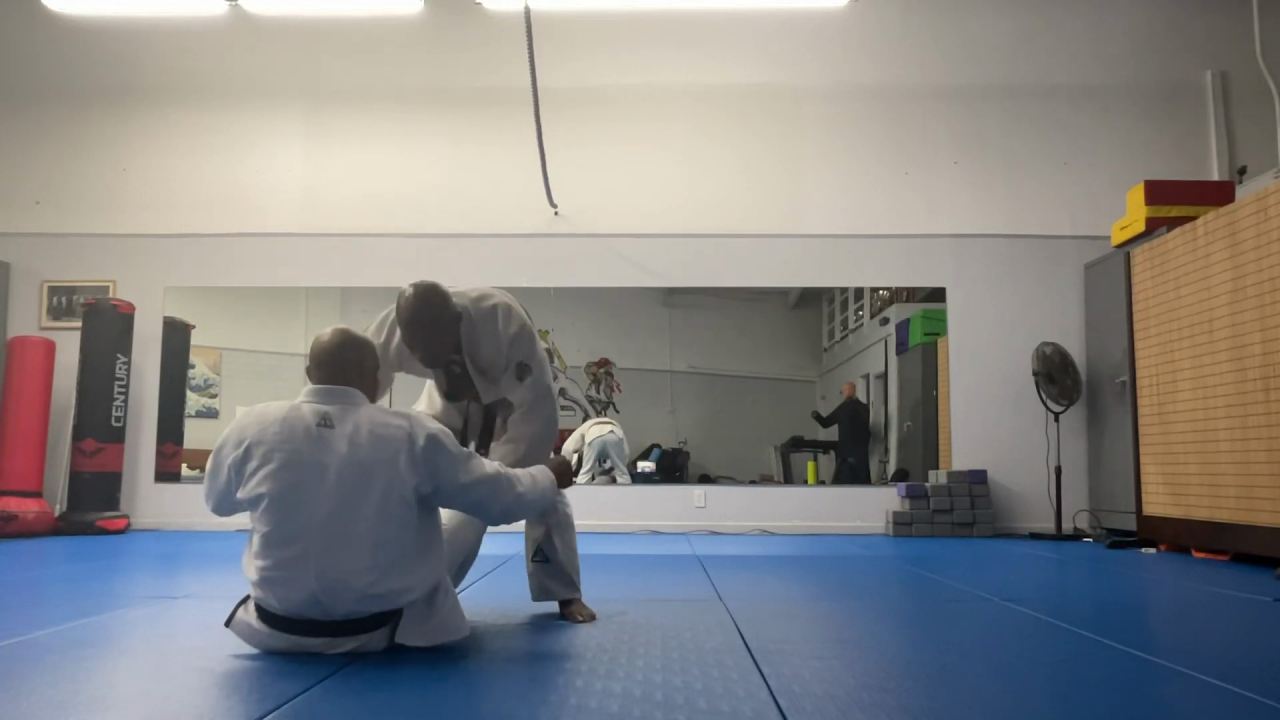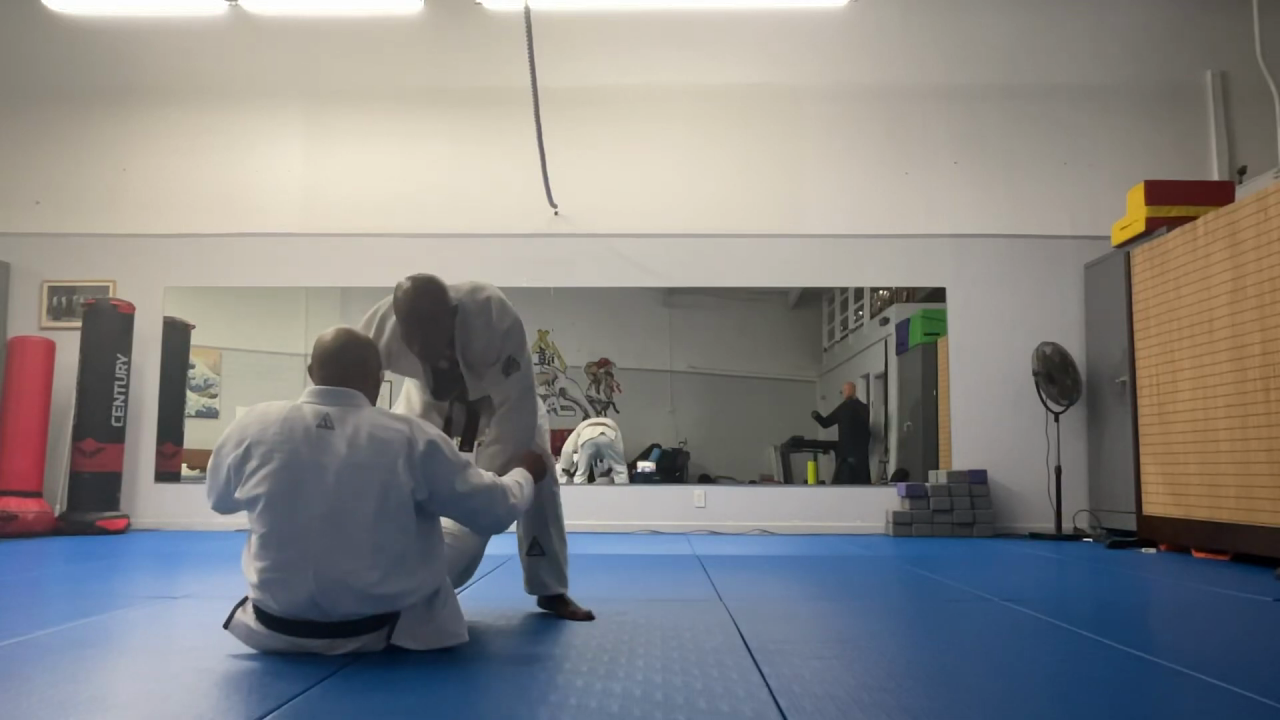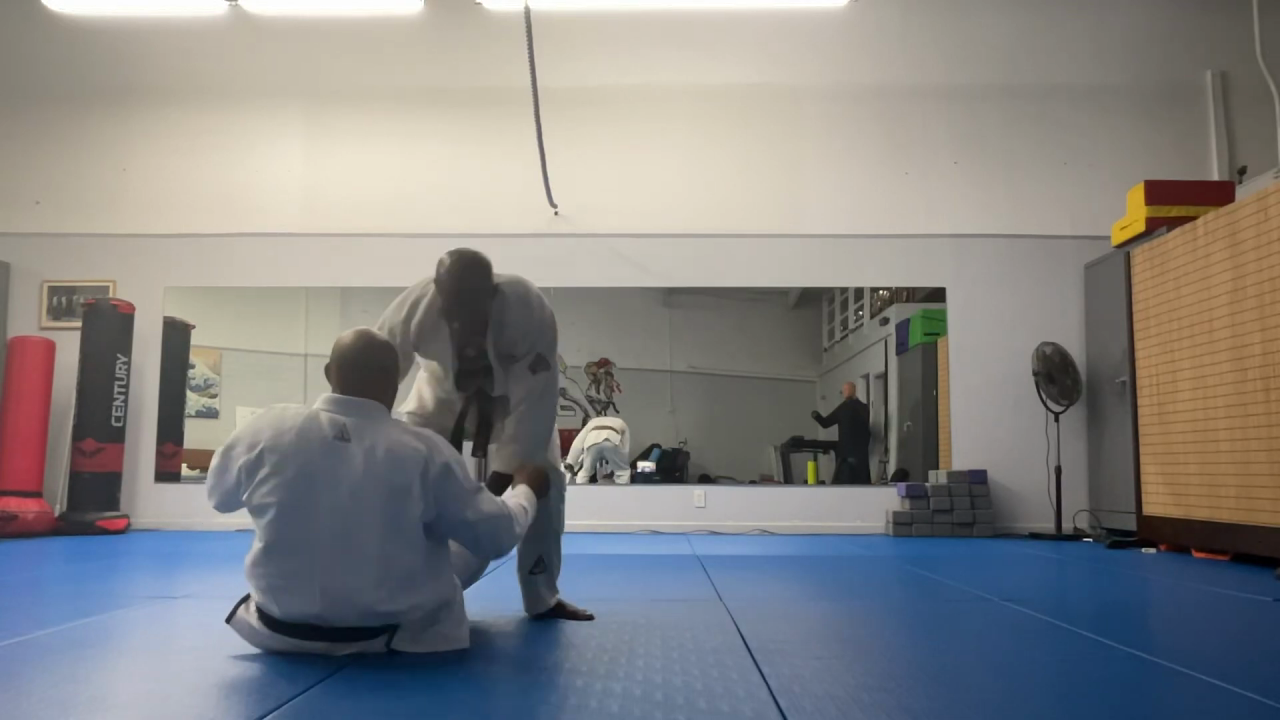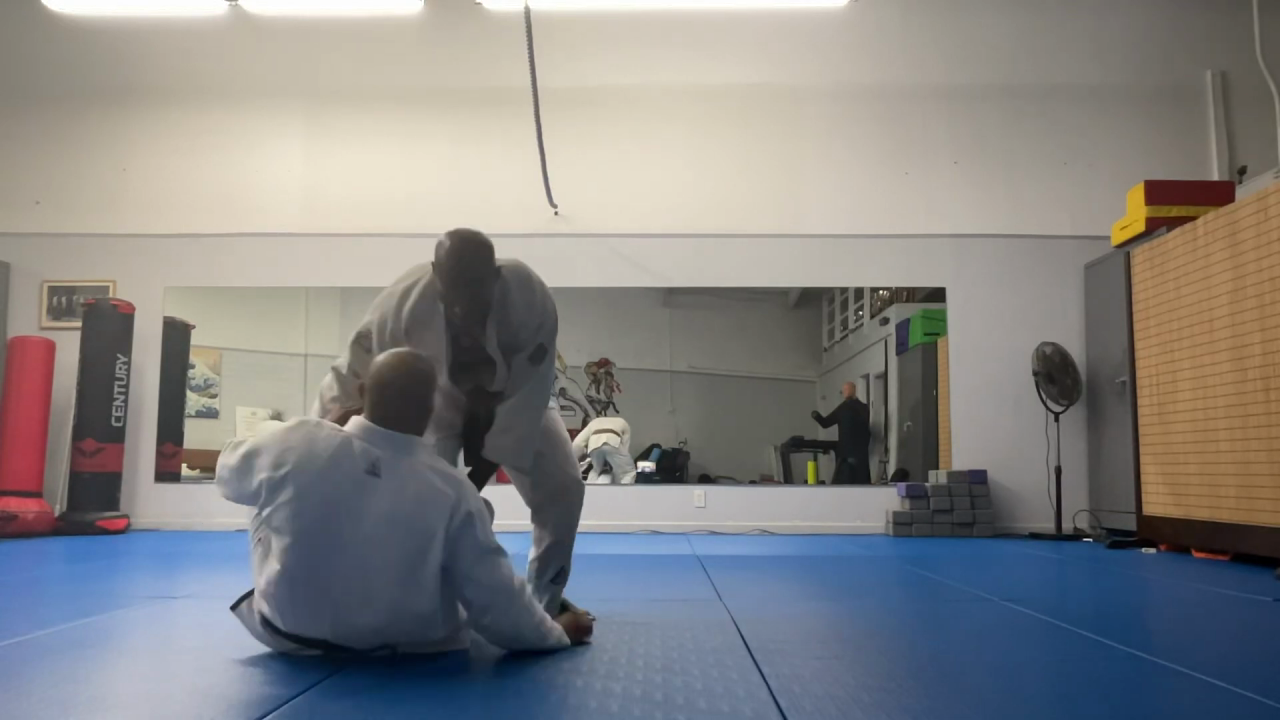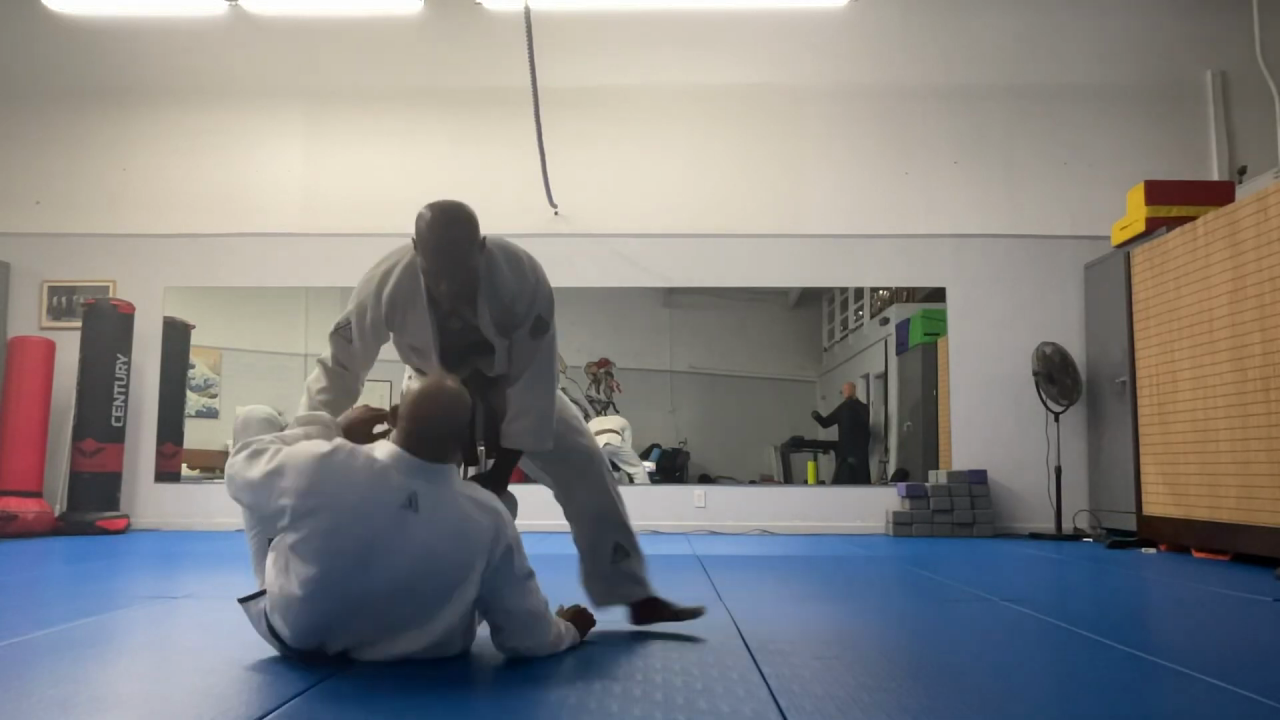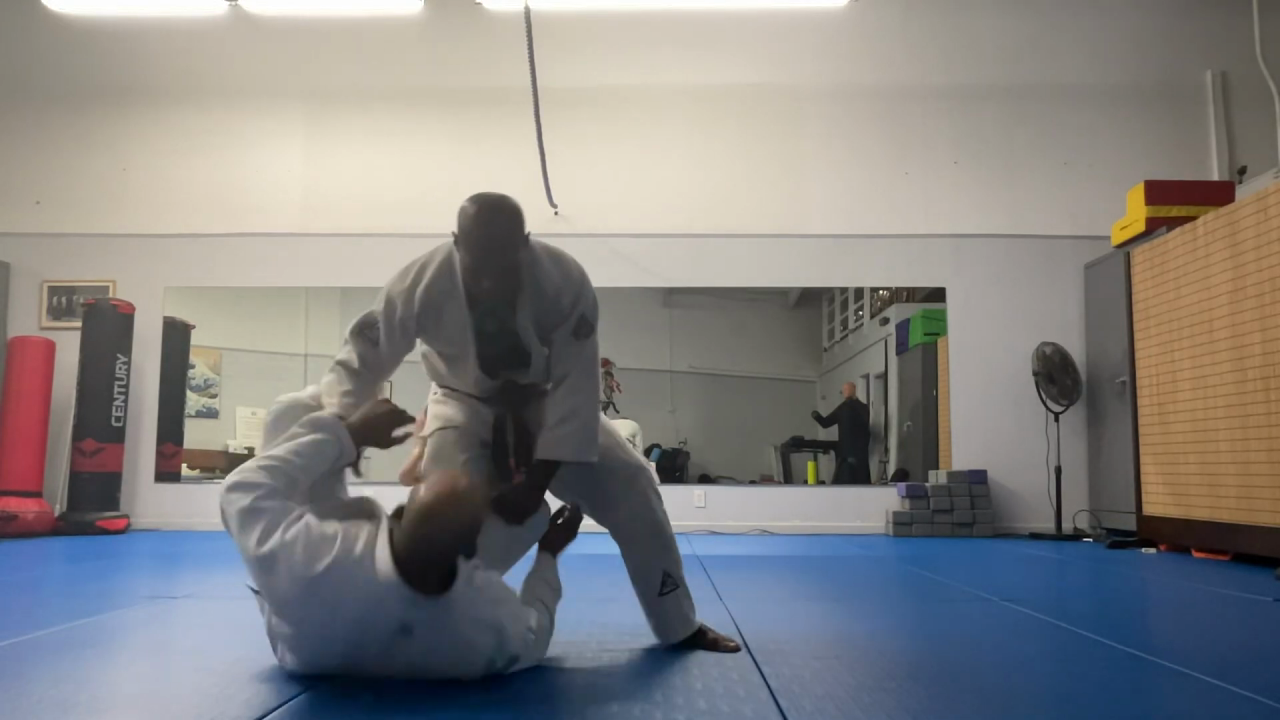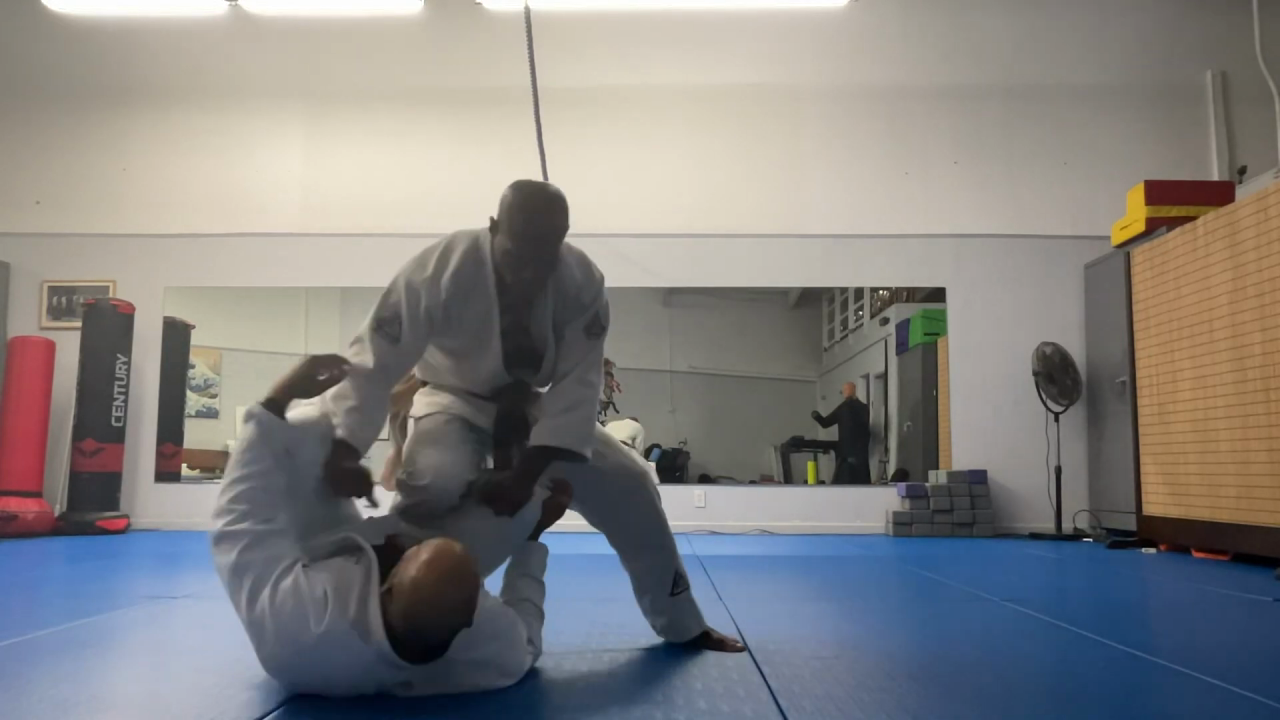
dt=0.3s
person 1, frame 1
left shoulder: (504, 321)
right shoulder: (389, 332)
left elbow: (536, 414)
left hip: (514, 394)
right hip: (448, 399)
left ankle: (566, 593)
person 1, frame 2
left shoulder: (495, 317)
right shoulder: (379, 327)
left elbow: (516, 409)
left hip: (499, 391)
right hip: (429, 397)
left ankle: (551, 589)
person 1, frame 3
left shoulder: (530, 311)
right shoulder: (412, 310)
left elbow: (535, 405)
left wrist: (494, 486)
left hip: (513, 393)
right hip: (442, 392)
left knee: (543, 480)
left ankle: (541, 596)
person 1, frame 4
left shoulder: (531, 299)
right shoulder: (406, 298)
left elbow: (529, 395)
right elbow: (353, 368)
left wrist: (478, 478)
left hip: (514, 393)
right hip: (441, 396)
left knee: (562, 485)
left ankle: (548, 593)
person 1, frame 5
left shoulder: (521, 275)
right shoulder: (385, 284)
left elbow: (534, 376)
right elbow: (342, 360)
left wrist: (502, 468)
left hip: (511, 384)
left knee: (583, 465)
left ankle: (631, 593)
person 1, frame 6
left shoulder: (564, 279)
right shoulder: (419, 285)
left elbow: (576, 384)
right elbow: (361, 361)
left wrist: (537, 481)
left hip: (543, 402)
right hip: (465, 404)
left knee: (628, 486)
left ankle: (681, 625)
person 1, frame 7
left shoulder: (582, 281)
right shoulder: (437, 271)
left elbow: (577, 384)
right elbow: (373, 364)
left wrist: (527, 473)
right wrist: (345, 450)
left hip: (535, 404)
right hip: (454, 400)
left knee: (628, 488)
right knee: (433, 484)
left ankle: (684, 624)
person 2, frame 1
left shoulder: (253, 427)
right shoulder: (412, 435)
left elbow: (219, 500)
right elbow: (502, 498)
right wrist: (550, 477)
left hip: (282, 628)
right hip: (383, 628)
person 2, frame 2
left shoulder: (254, 427)
right shoulder: (411, 439)
left elbow: (221, 499)
right elbow: (493, 510)
right wrist: (525, 473)
left hip: (280, 629)
right hip: (386, 628)
right knee: (466, 530)
person 2, frame 3
left shoulder: (267, 429)
right shoulder: (425, 453)
left elbow: (220, 494)
right elbow: (495, 536)
right wrist: (525, 492)
left hip: (284, 629)
right hip: (389, 634)
person 2, frame 4
left shoulder: (293, 442)
right shoulder: (450, 492)
left elbow: (231, 477)
right elbow: (500, 610)
right wrist: (557, 633)
left hip: (288, 634)
right hip: (390, 644)
person 2, frame 5
left shoulder: (323, 467)
right shoulder: (487, 520)
left elbow: (243, 464)
right elbow: (524, 632)
left wrist: (334, 429)
right wrist: (569, 628)
left hip: (295, 636)
person 2, frame 6
left shoulder: (312, 560)
right shoulder: (495, 617)
left elbow: (246, 491)
right elbow: (527, 640)
left wrist: (345, 432)
right wrist: (546, 555)
person 2, frame 7
left shoulder: (294, 626)
right shoulder: (496, 657)
left elbow: (239, 523)
left wrist: (275, 404)
right wrist: (531, 537)
left knee: (305, 433)
